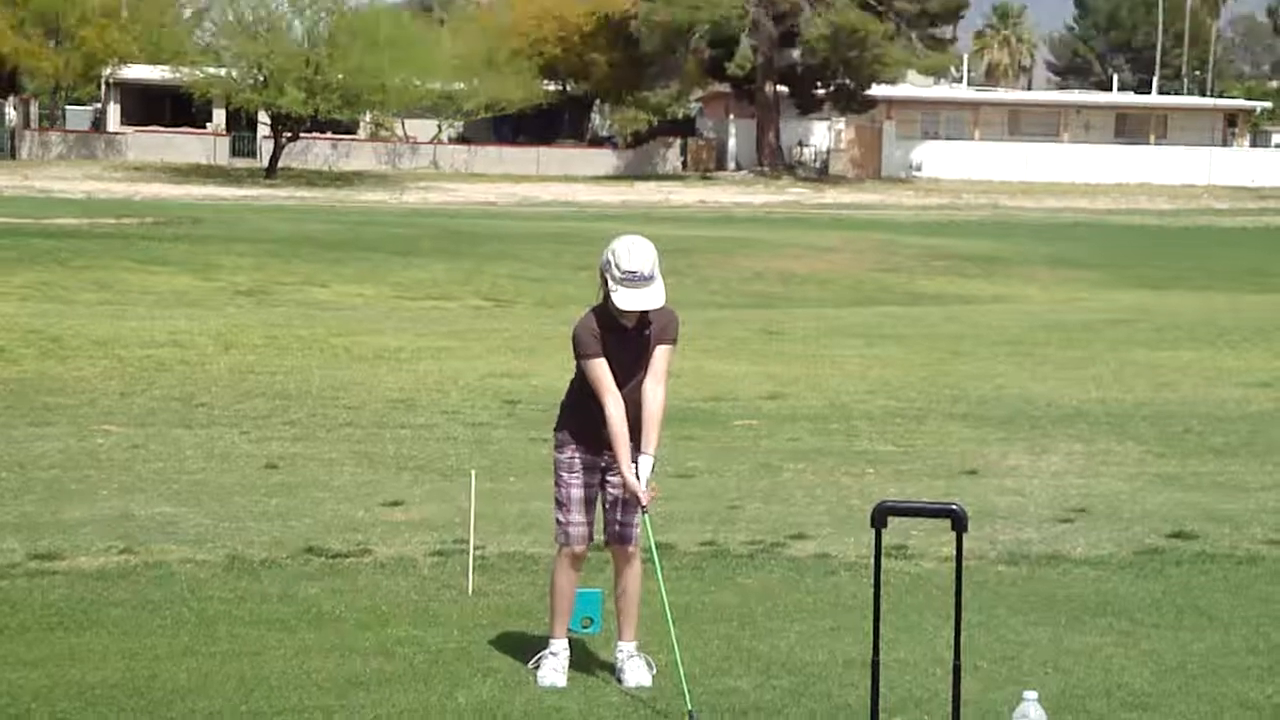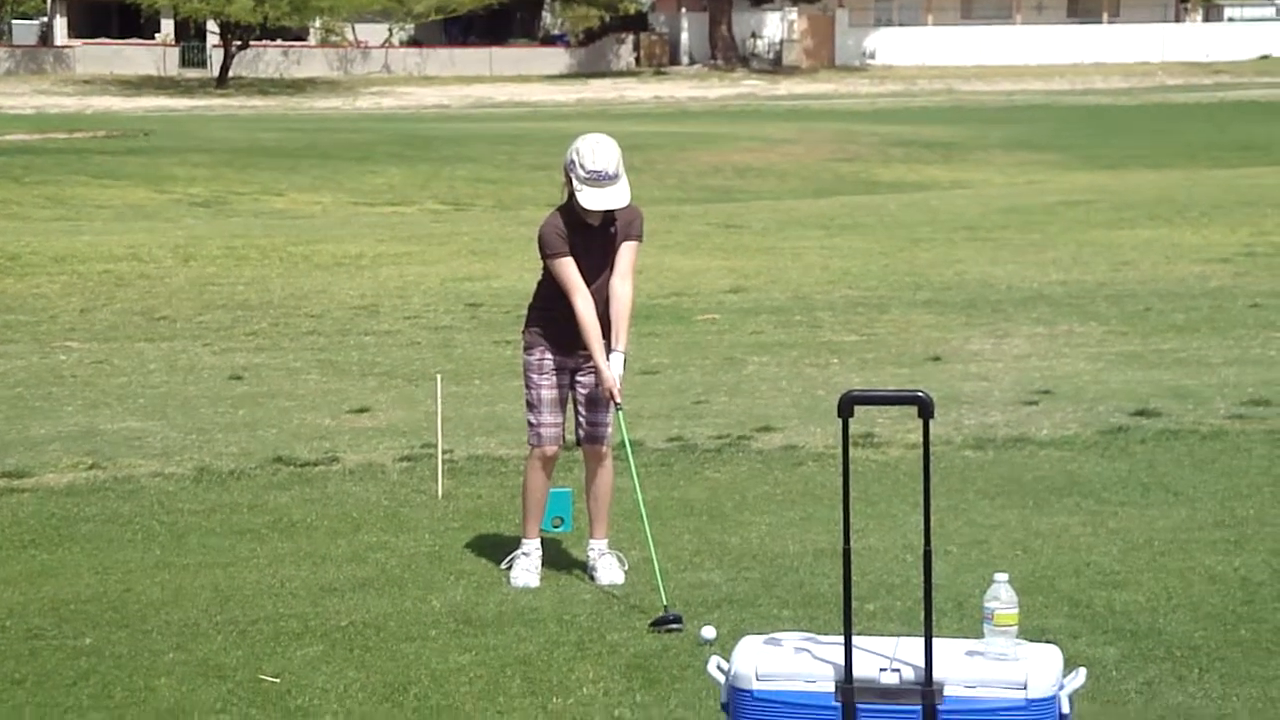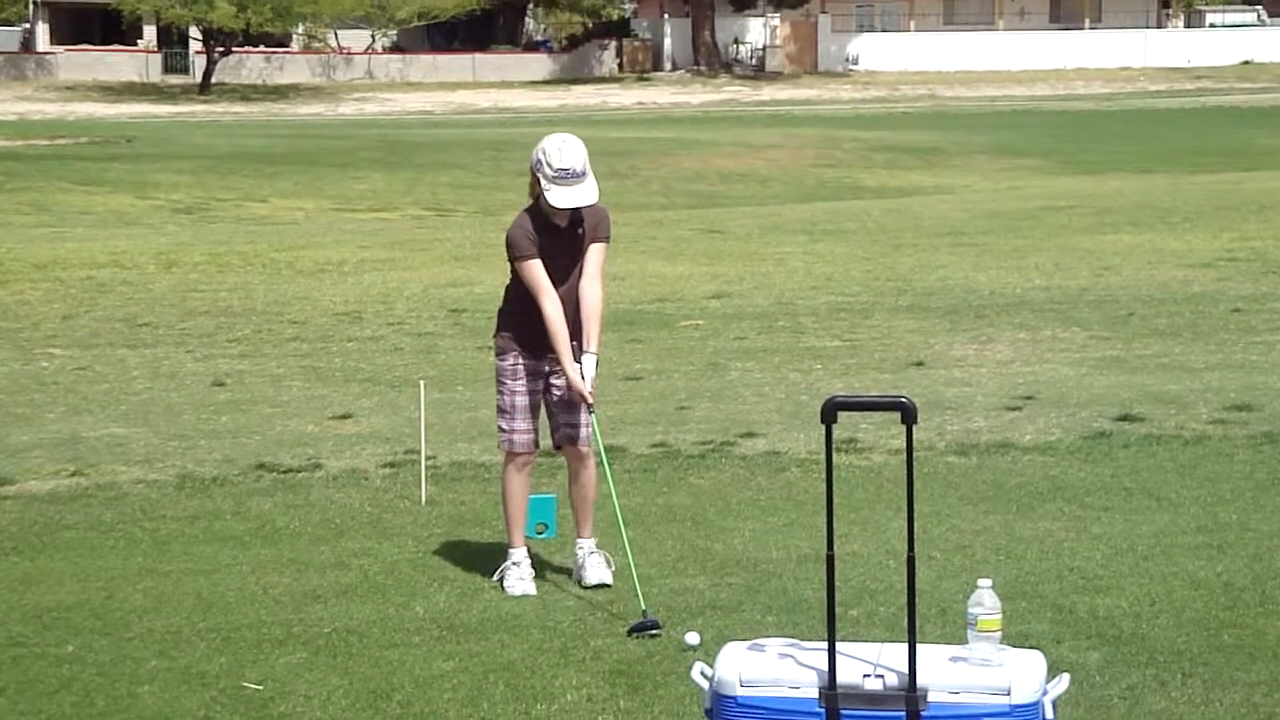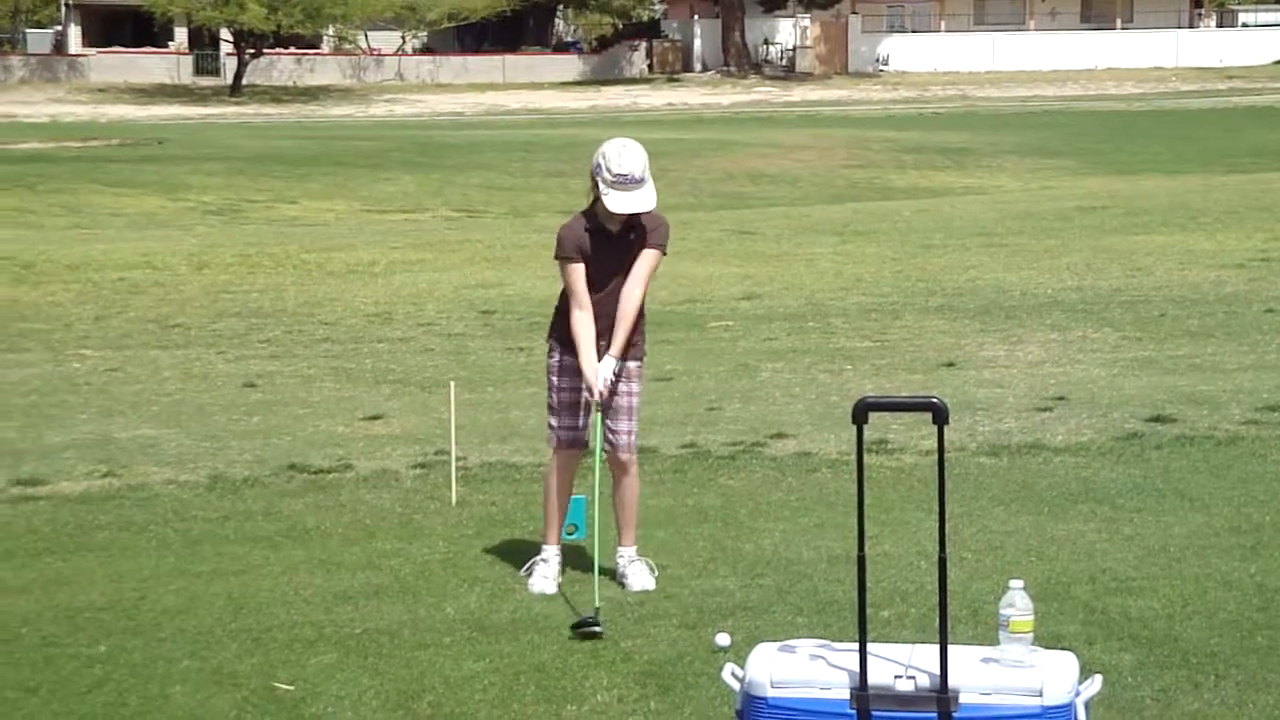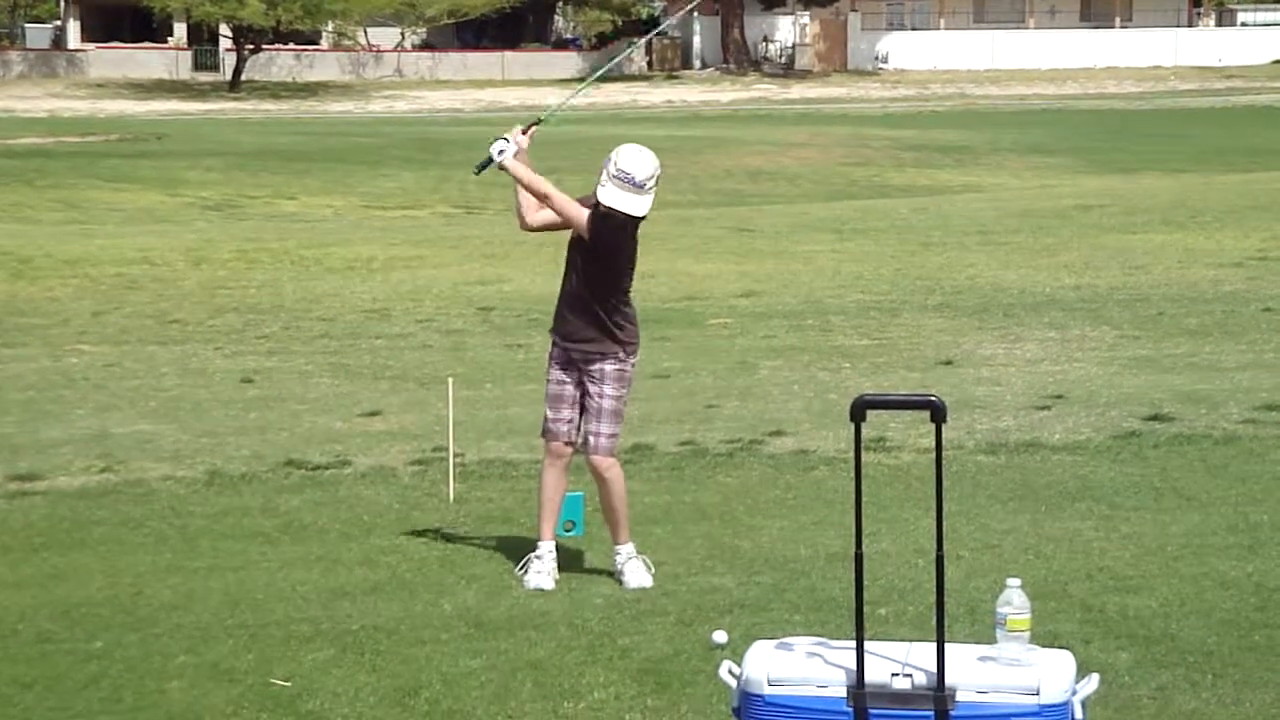
dt=1s
person 1, frame 1
left shoulder: (664, 322)
right shoulder: (588, 330)
left elbow: (653, 389)
right elbow: (610, 401)
left wrist: (646, 458)
right wrist: (626, 471)
left hip: (630, 444)
right hip: (580, 443)
left knee: (626, 547)
right knee: (573, 546)
left ankle: (628, 651)
right ankle: (556, 648)
person 1, frame 2
left shoulder: (629, 218)
right shoulder: (554, 229)
left elbow: (620, 285)
right elbow: (580, 298)
left wrist: (617, 354)
right wrist: (602, 366)
left hip: (599, 344)
right hip: (549, 344)
left knee: (598, 447)
right knee: (545, 448)
left ankle: (600, 549)
right ankle: (529, 548)
person 1, frame 3
left shoulder: (596, 219)
right shoulder: (522, 232)
left elbow: (590, 287)
right elbow: (547, 302)
left wrist: (589, 357)
right wrist: (568, 370)
left hip: (570, 348)
right hip: (521, 349)
left knee: (580, 449)
right knee: (520, 453)
left ankle: (587, 547)
right ankle: (517, 557)
person 1, frame 4
left shoulder: (653, 229)
right shoulder: (573, 233)
left elbow: (631, 296)
right elbow: (579, 305)
left wrist: (613, 358)
right wrist: (588, 367)
left hip: (624, 354)
right hip: (575, 352)
left knee: (624, 455)
right knee: (565, 451)
left ankle: (628, 555)
right ankle: (549, 555)
person 1, frame 5
left shoulder: (618, 227)
right shoulder: (592, 209)
left elbow: (549, 196)
right elbow: (531, 217)
left wrist: (508, 161)
right wrist: (519, 158)
left hip: (609, 355)
right hip: (567, 347)
left knee: (600, 456)
right knee: (557, 447)
left ankle: (625, 551)
right ankle: (546, 550)
